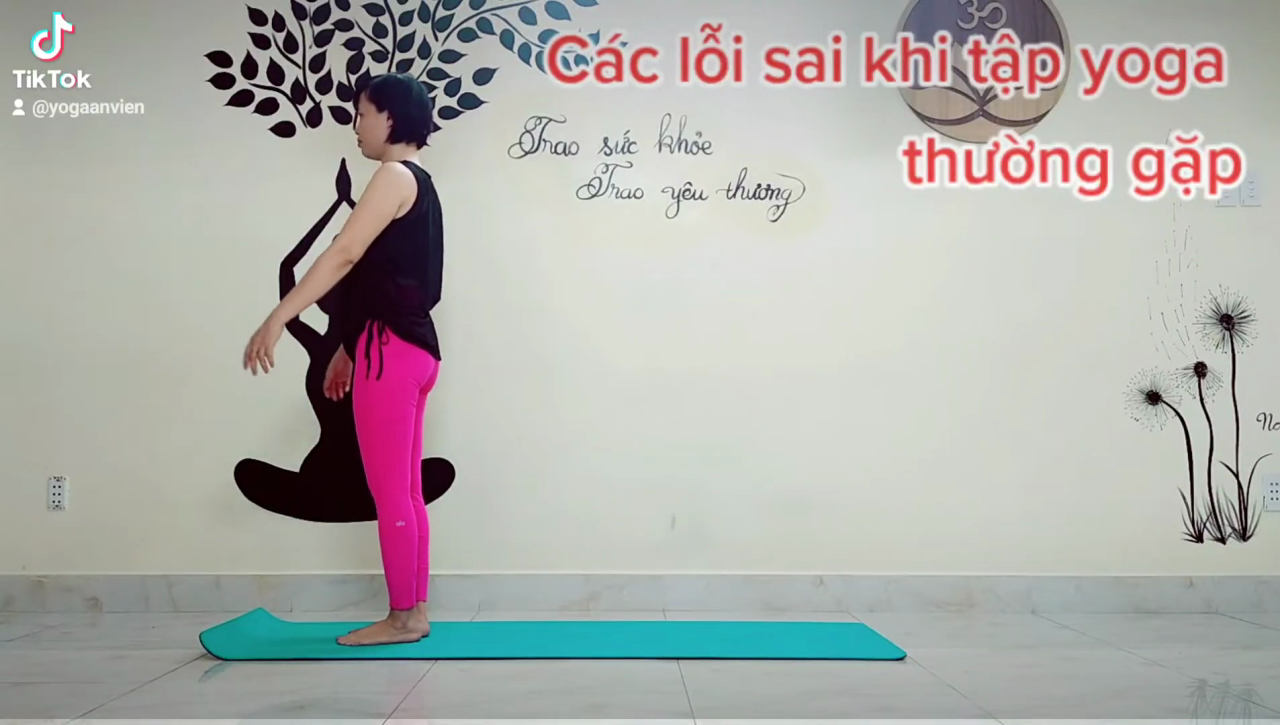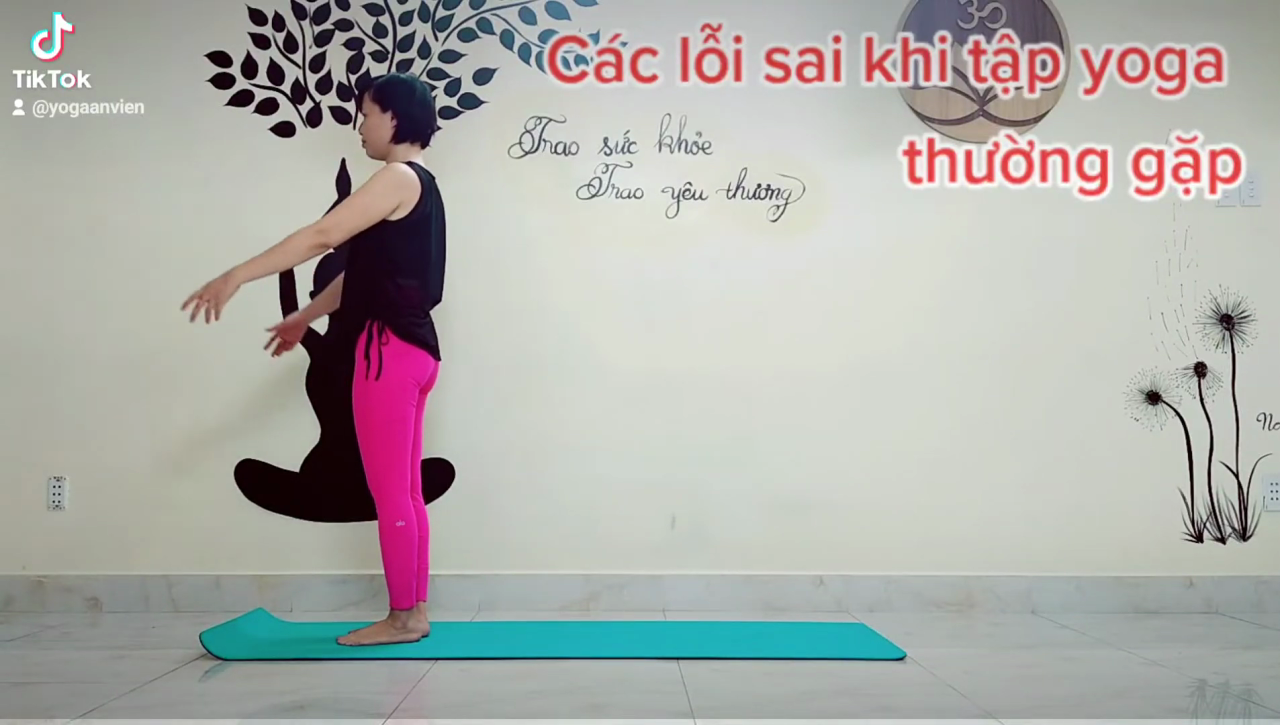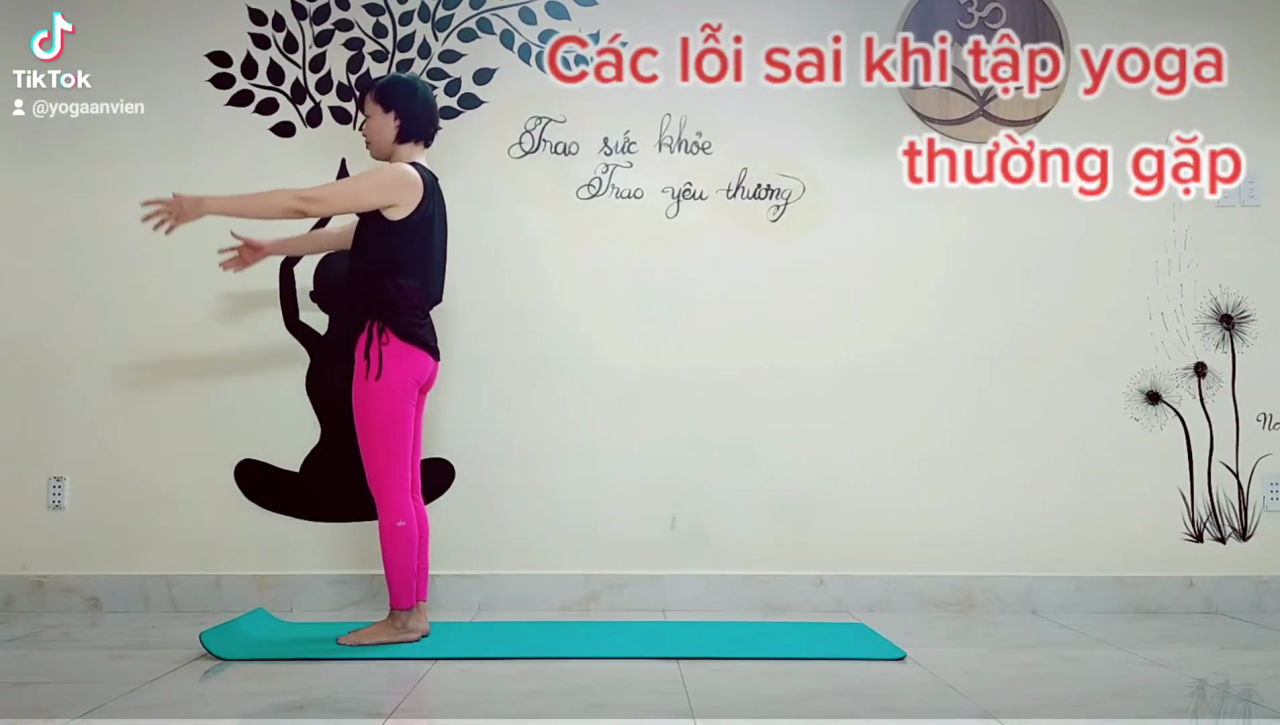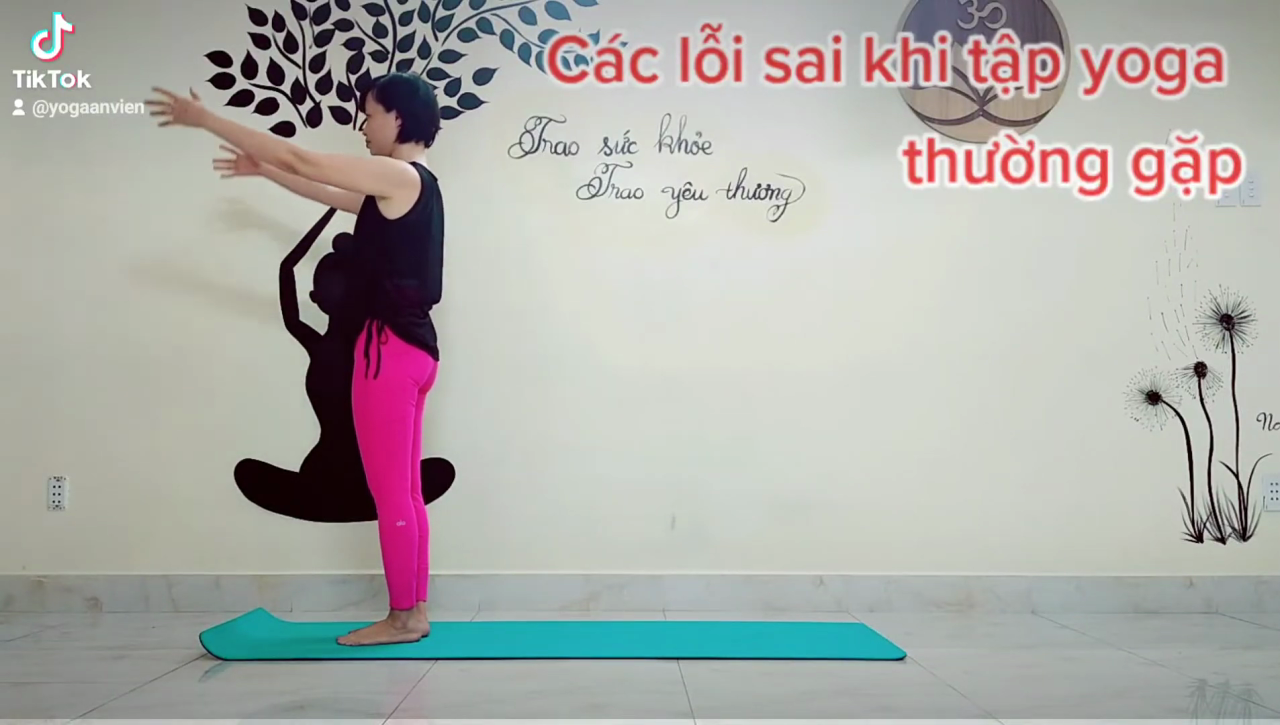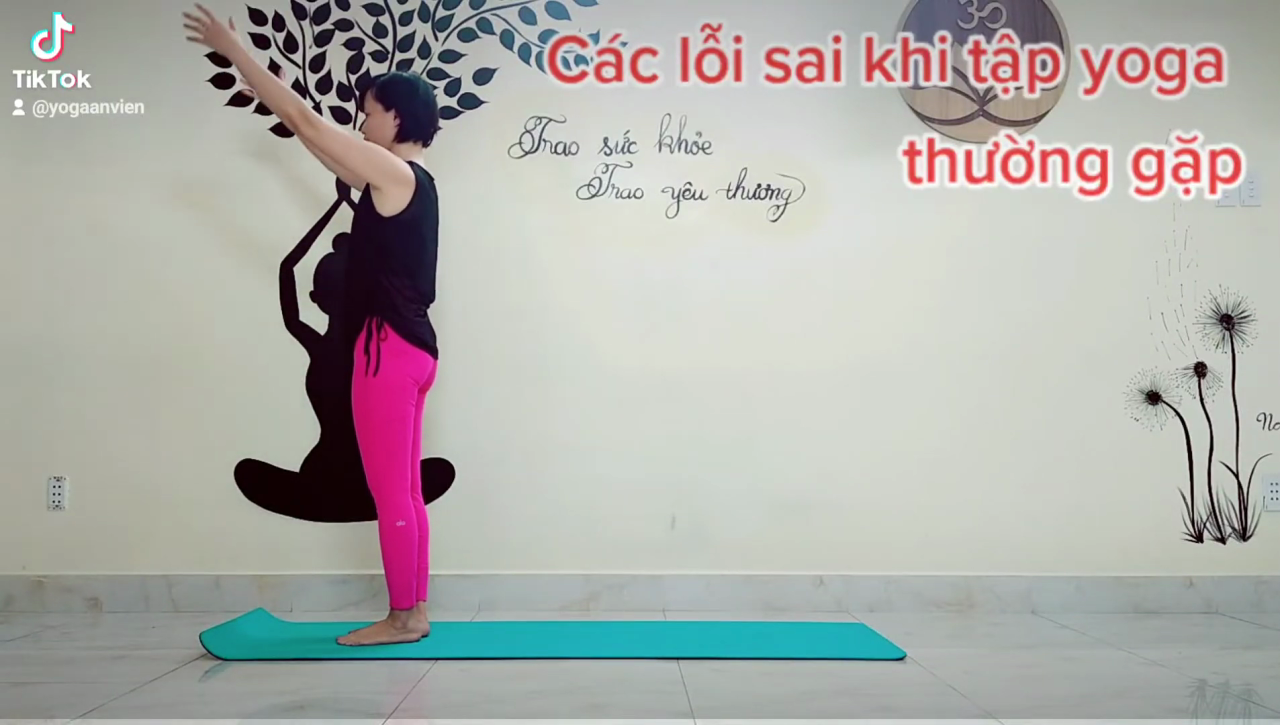
dt=0.2s
person 1, frame 1
left shoulder: (395, 176)
right shoulder: (415, 182)
left elbow: (344, 254)
left wrist: (277, 318)
right wrist: (348, 348)
left hip: (391, 347)
right hip: (408, 345)
left knee: (391, 494)
right knee: (403, 492)
left ankle: (403, 617)
right ankle: (412, 610)
person 1, frame 2
left shoulder: (398, 177)
right shoulder: (415, 184)
left elbow: (321, 236)
right elbow: (367, 268)
left wrist: (235, 276)
right wrist: (306, 314)
left hip: (391, 347)
right hip: (409, 345)
left knee: (390, 494)
right knee: (404, 492)
left ankle: (404, 617)
right ankle: (412, 611)
person 1, frame 3
left shoulder: (400, 177)
right shoulder: (412, 186)
left elbow: (303, 202)
right elbow: (346, 237)
left wrist: (205, 206)
right wrist: (271, 248)
left hip: (391, 347)
right hip: (409, 346)
left knee: (391, 494)
right knee: (404, 492)
left ankle: (403, 616)
right ankle: (412, 610)
person 1, frame 4
left shoulder: (397, 174)
right shoulder: (406, 185)
left elbow: (298, 160)
right elbow: (325, 190)
left wrist: (206, 119)
right wrist: (260, 167)
left hip: (389, 346)
right hip: (408, 345)
left knee: (391, 493)
right knee: (403, 492)
left ankle: (402, 617)
right ankle: (411, 611)
person 1, frame 5
left shoulder: (392, 172)
right shoulder: (404, 181)
left elbow: (305, 119)
right elbow: (317, 134)
right wrist: (253, 75)
left hip: (388, 346)
right hip: (406, 344)
left knee: (390, 493)
right knee: (402, 491)
left ankle: (404, 615)
right ankle: (409, 610)
